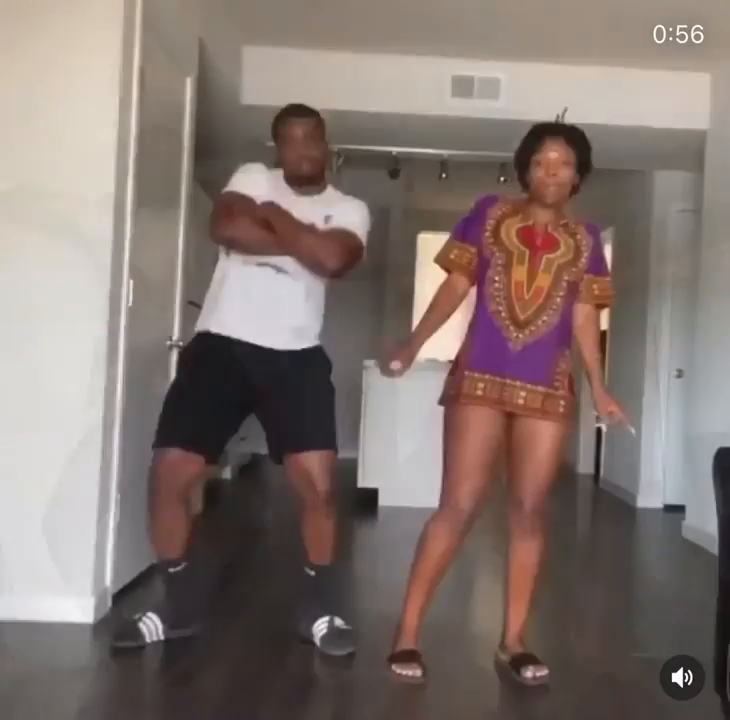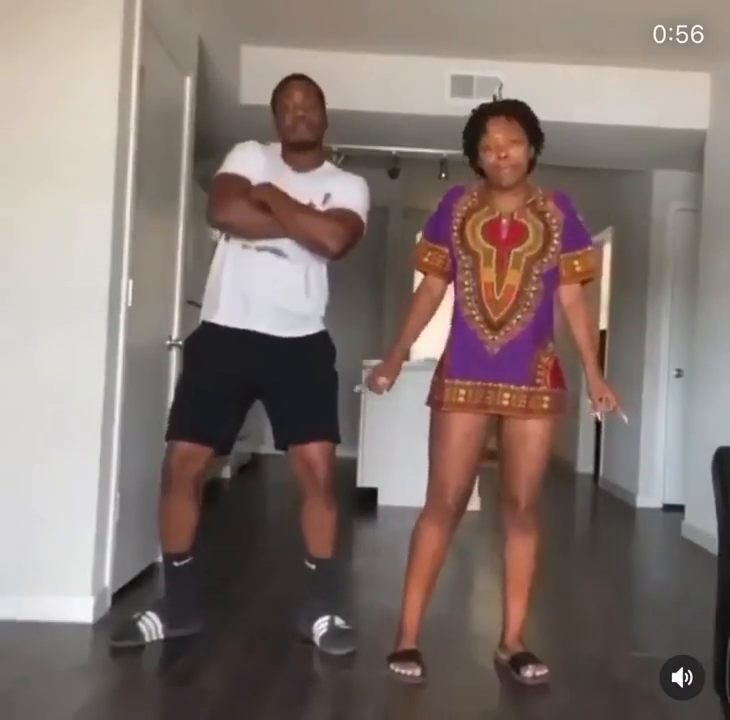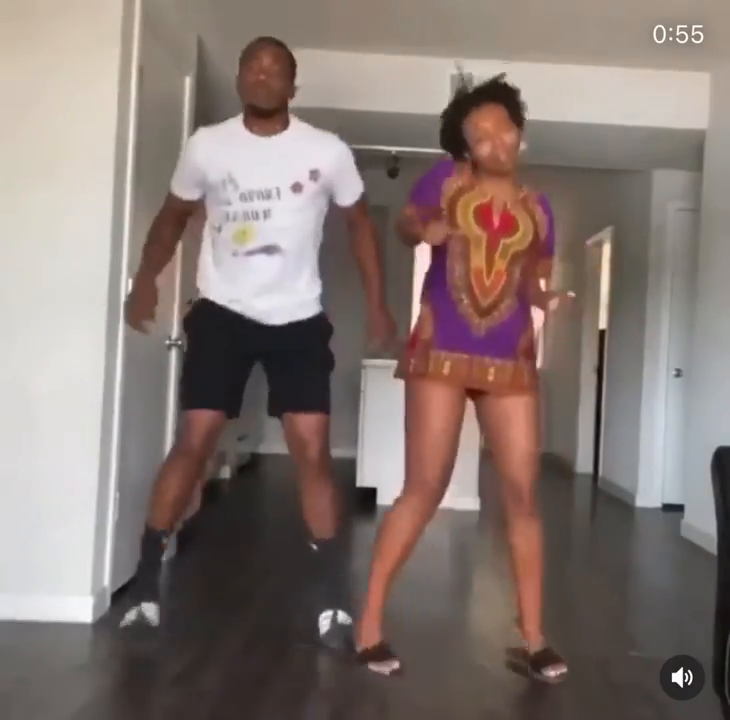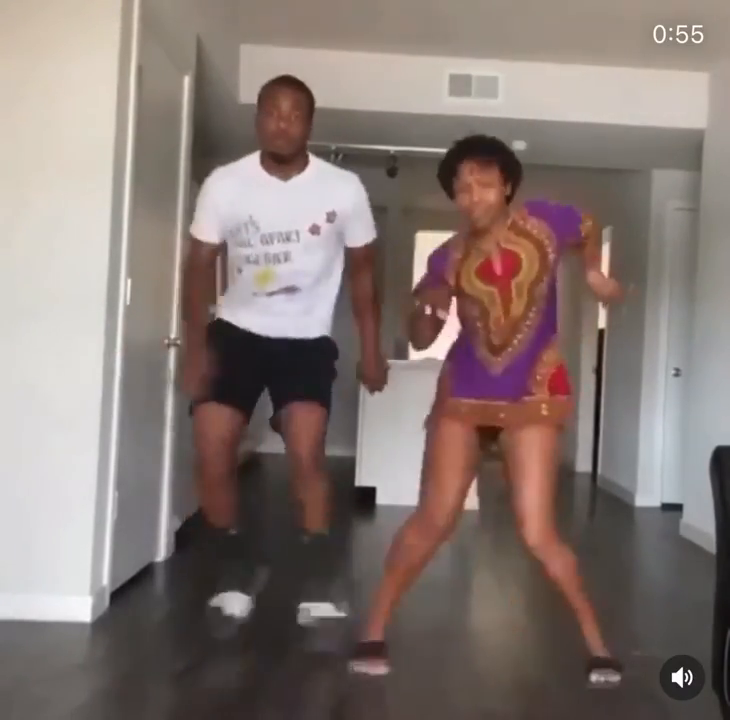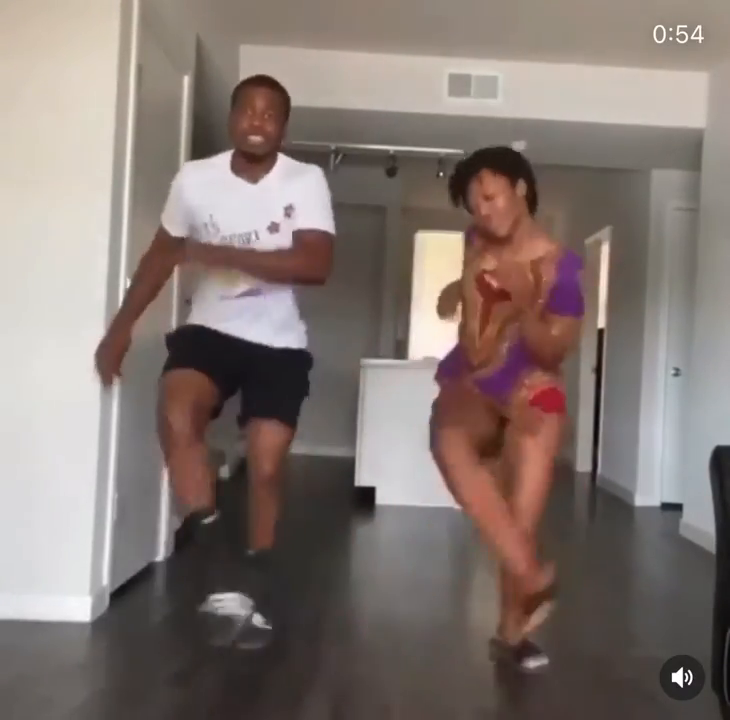
dt=0.7s
person 1, frame 1
left shoulder: (349, 208)
right shoulder: (250, 178)
left elbow: (334, 259)
right elbow: (227, 227)
left wrist: (277, 218)
right wrist: (303, 243)
left hip: (293, 362)
right hip: (221, 347)
left knee: (318, 485)
right knee: (169, 474)
left ankle: (319, 609)
right ankle: (175, 606)
person 1, frame 2
left shoulder: (348, 185)
right shoulder: (248, 157)
left elbow: (335, 241)
right elbow: (223, 212)
left wrist: (271, 198)
right wrist: (300, 224)
left hip: (300, 343)
right hip: (224, 334)
left knee: (316, 471)
right knee: (181, 465)
left ankle: (321, 606)
right ankle: (179, 602)
person 1, frame 3
left shoulder: (328, 151)
right shoulder: (206, 145)
left elbow: (360, 221)
right elbow: (173, 215)
left wrist: (376, 300)
right wrist: (145, 277)
left hip: (297, 320)
right hip: (222, 315)
left knee: (312, 452)
right knee: (193, 441)
left ankle: (330, 597)
right ankle: (147, 580)
person 1, frame 4
left shoulder: (344, 189)
right shoulder: (223, 183)
left elbow: (362, 268)
right elbow: (198, 269)
left wrist: (372, 346)
right wrist: (195, 341)
left hip: (304, 340)
right hip: (235, 333)
left knee: (305, 451)
right knee: (212, 452)
left ankle: (316, 585)
right ankle: (231, 577)
person 1, frame 5
left shoulder: (307, 181)
right shoulder: (193, 179)
left elbow: (316, 264)
right elbow: (163, 252)
left wrist: (225, 257)
right wrist: (121, 326)
left hip: (278, 345)
right hip: (209, 332)
left knee: (265, 469)
right knee: (176, 413)
left ankle: (256, 595)
person 2, frame 1
left shoulder: (584, 238)
right shoulder: (488, 216)
left elbow: (584, 318)
right elbow: (455, 287)
left wrist: (599, 388)
right wrist: (411, 347)
left hip: (547, 390)
right hip: (480, 380)
left knee: (530, 513)
right knee: (458, 507)
left ankle: (513, 642)
right ankle: (406, 633)
person 2, frame 2
left shoulder: (557, 211)
right shoulder: (455, 206)
left elbow: (572, 296)
right elbow: (431, 288)
left wrist: (593, 371)
right wrist: (396, 357)
left hip: (533, 379)
right hip: (462, 377)
left knee: (521, 508)
right knee: (444, 503)
left ankle: (511, 639)
right ankle: (407, 635)
person 2, frame 3
left shoulder: (537, 210)
right shoulder: (443, 182)
right elbow: (408, 222)
left wrist: (546, 298)
right wrist: (423, 231)
left hip: (509, 360)
right hip: (441, 353)
left knee: (521, 493)
right knee: (425, 487)
left ankle: (532, 636)
right ankle: (369, 626)
person 2, frame 4
left shoulder: (540, 220)
right shoulder: (447, 257)
left elbow: (589, 225)
right elbow: (420, 338)
left wrist: (594, 270)
right wrist: (423, 310)
left hip: (531, 394)
right hip: (464, 393)
left knee: (537, 534)
right knee: (433, 520)
left ankle: (594, 640)
right ankle: (374, 630)
person 2, frame 5
left shoulder: (559, 265)
right shoulder: (480, 242)
left elbow: (553, 353)
left wrist: (519, 306)
right wrist: (456, 291)
left hip: (530, 396)
right hip: (469, 387)
left knee: (522, 525)
right knee: (448, 443)
left ankle: (511, 631)
right ankle: (531, 578)
